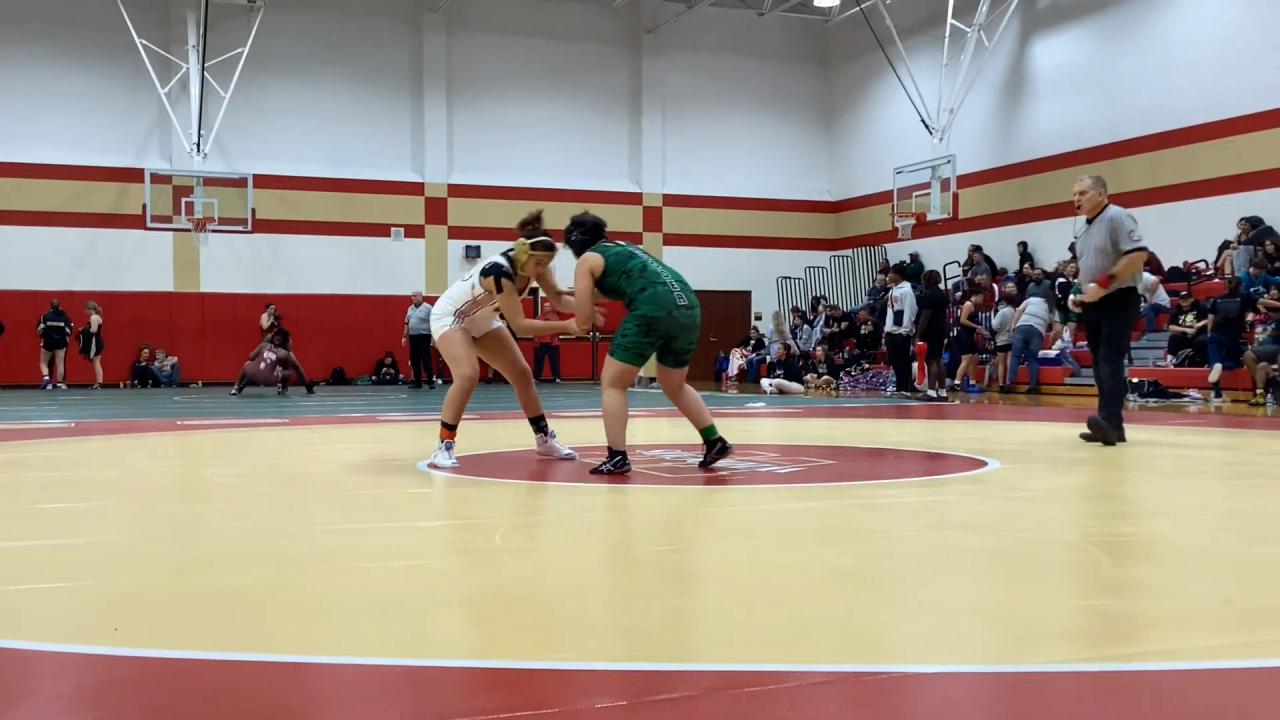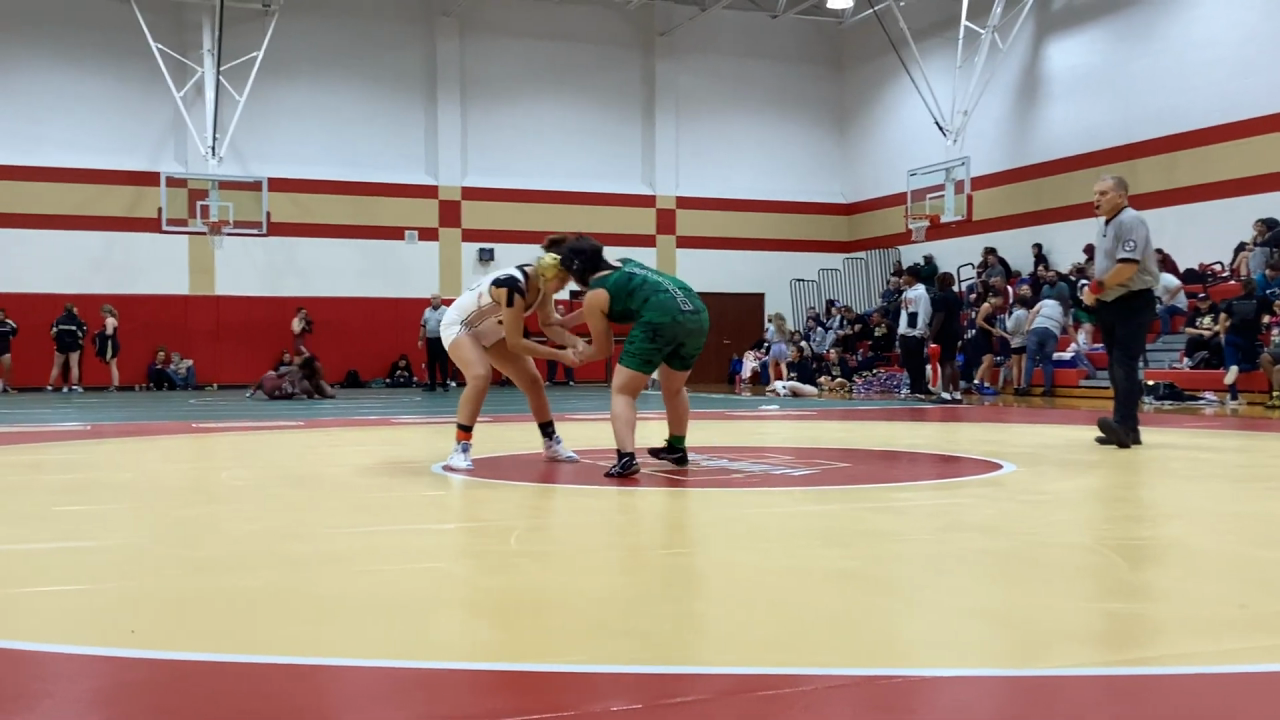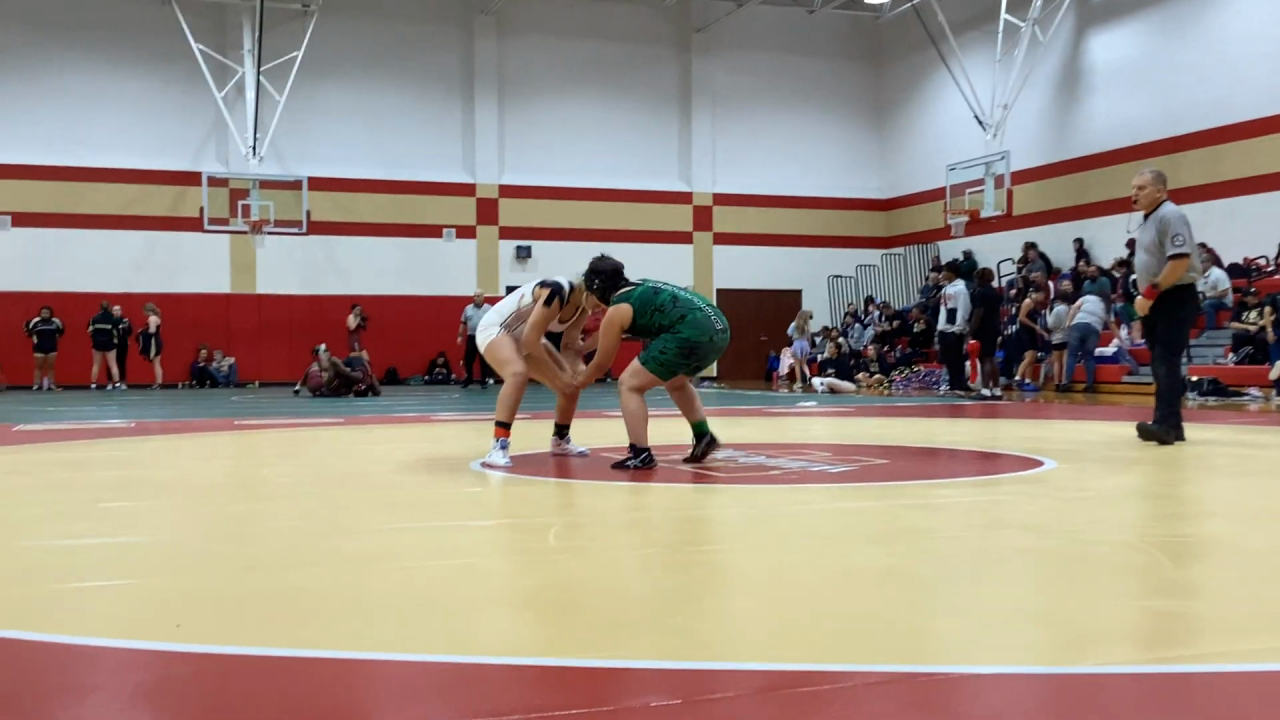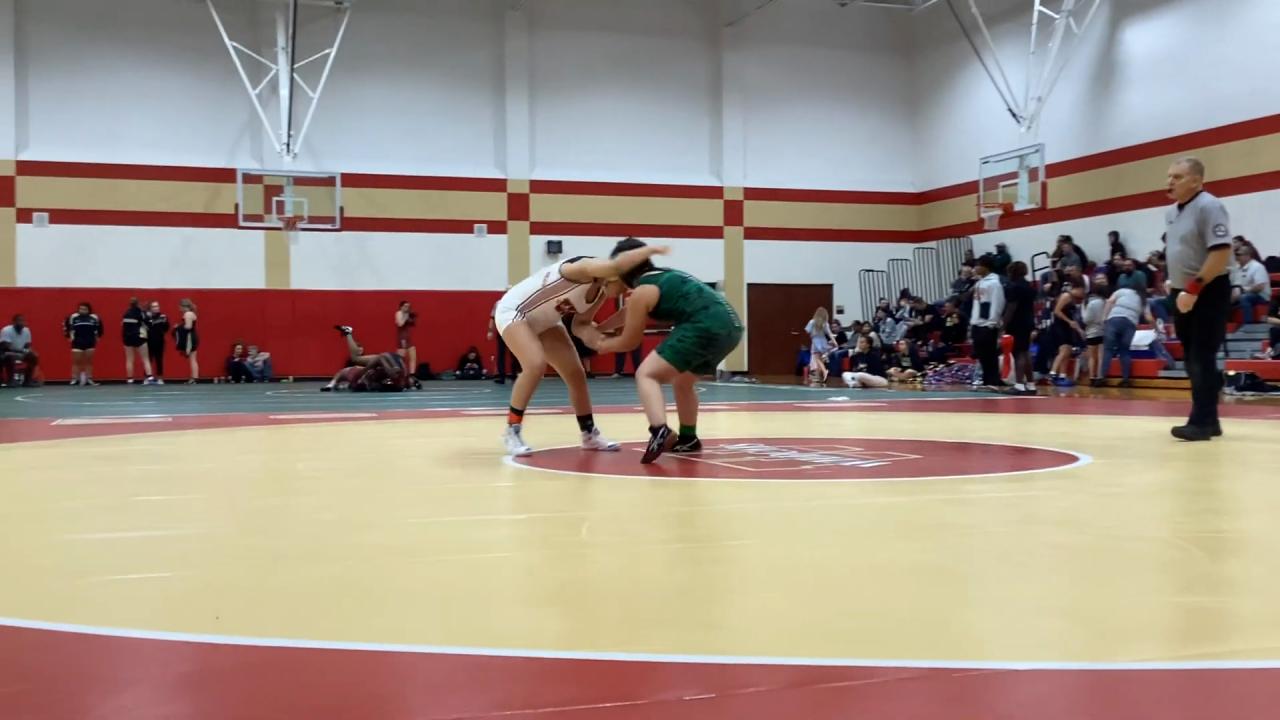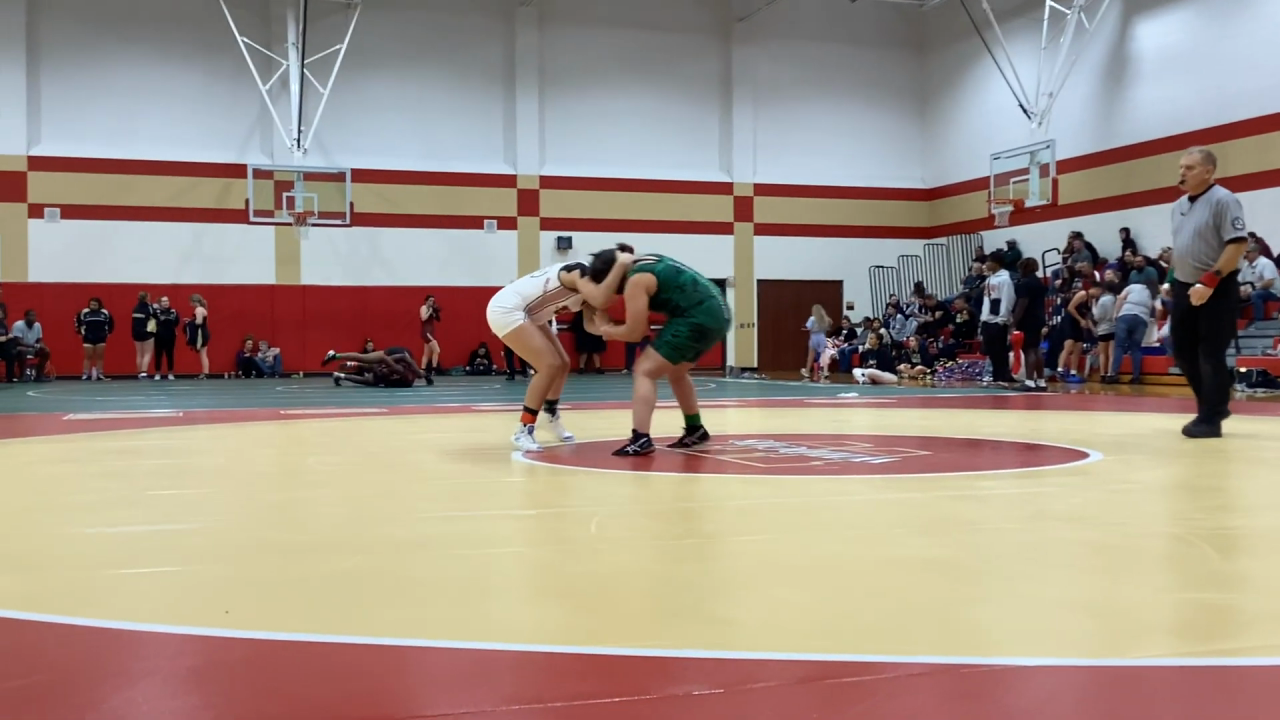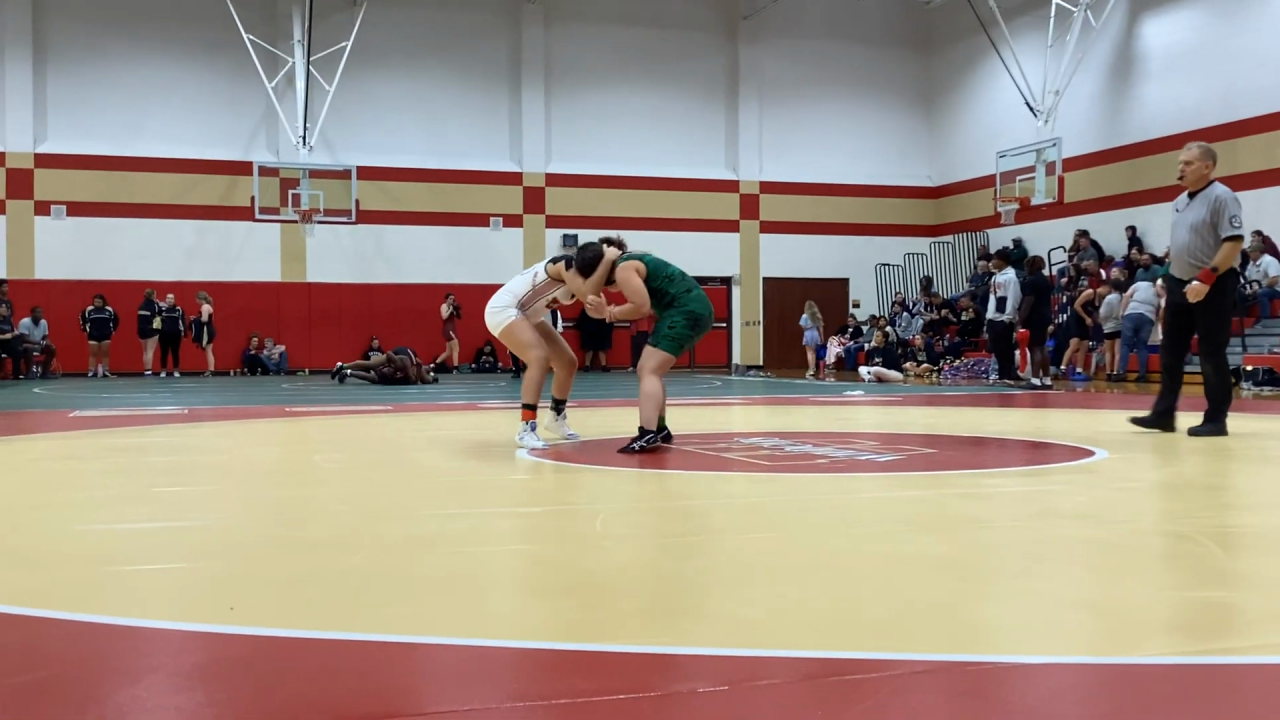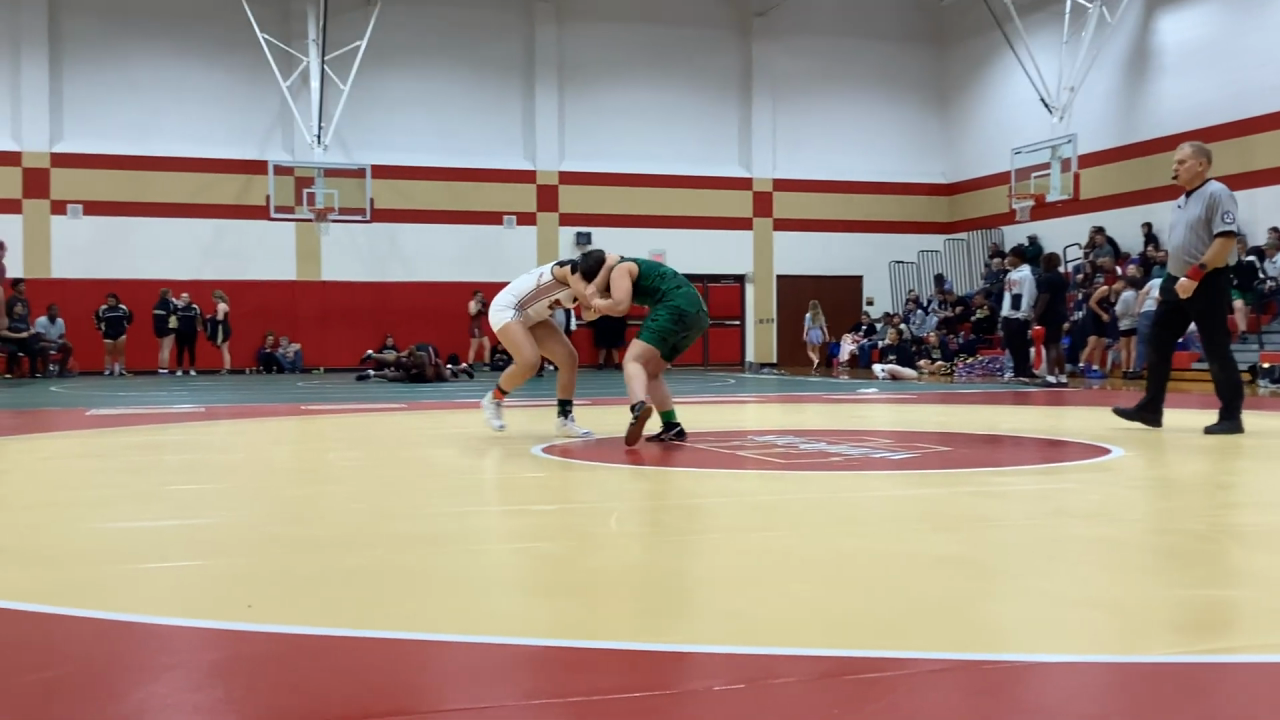
dt=0.3s
person 1, frame 1
left shoulder: (1118, 217)
right shoulder: (1083, 228)
left elbow: (1137, 254)
left wrist: (1103, 282)
right wrist: (1078, 294)
left hip: (1119, 301)
right hip: (1092, 304)
left knee: (1110, 360)
right knee: (1101, 364)
left ankle: (1108, 420)
right ankle: (1112, 425)
person 1, frame 2
left shoulder: (1130, 221)
right shoulder: (1104, 227)
left elbow: (1127, 266)
left wrist: (1094, 287)
right wrist: (1095, 293)
left hip: (1134, 303)
right hip: (1108, 304)
left knee: (1124, 364)
right knee: (1117, 367)
left ankle: (1122, 423)
right ankle: (1127, 428)
person 1, frame 3
left shoulder: (1170, 216)
right shoulder: (1145, 221)
left elbow: (1180, 261)
left wrist: (1150, 292)
right wrist: (1145, 294)
left hip: (1175, 299)
right hip: (1154, 302)
left knee: (1166, 361)
right knee: (1160, 363)
left ankle: (1164, 423)
right ankle: (1172, 425)
person 1, frame 4
left shoulder: (1208, 207)
right shoulder: (1173, 212)
left elbow: (1221, 252)
left wrist: (1194, 288)
right wrist: (1177, 287)
left hip: (1208, 293)
right hip: (1183, 294)
left knee: (1202, 358)
right knee: (1192, 359)
left ankle: (1200, 423)
right ankle: (1209, 419)
person 1, frame 5
left shoulder: (1224, 200)
right shoulder: (1178, 206)
left elbow: (1237, 246)
left wrist: (1209, 282)
right wrist: (1172, 284)
left hip: (1216, 290)
right hip: (1183, 287)
left knee: (1211, 356)
right knee: (1183, 351)
left ankle: (1210, 420)
right ankle: (1213, 407)
person 1, frame 6
left shoulder: (1222, 197)
right shoulder: (1181, 202)
left elbow: (1233, 243)
left wrist: (1206, 280)
right wrist: (1168, 282)
left hip: (1212, 287)
right hip: (1179, 284)
left knee: (1212, 355)
right knee: (1171, 352)
left ankle: (1216, 419)
right ankle: (1163, 413)
person 1, frame 7
left shoulder: (1216, 194)
right shoulder: (1182, 200)
left elbow: (1225, 239)
left wrist: (1195, 275)
right wrist: (1182, 278)
left hip: (1207, 283)
right hip: (1177, 282)
left knee: (1216, 350)
right knee: (1159, 345)
left ankle: (1231, 416)
right ankle: (1150, 408)
person 2, frame 1
left shoulder: (587, 261)
right shoulder: (626, 248)
left elbow: (583, 321)
left wrist: (575, 325)
left hip: (653, 310)
right hip: (688, 308)
left knee: (613, 383)
right knee: (674, 386)
left ankle: (617, 457)
right ankle: (714, 441)
person 2, frame 2
left shoulder: (593, 296)
right shoulder: (623, 264)
left elbow: (603, 349)
left wrist: (576, 356)
right wrist: (561, 322)
left hip: (660, 318)
right hip: (696, 314)
left knee: (623, 392)
right knee: (672, 387)
left ankle: (626, 458)
right ankle: (676, 449)
person 2, frame 3
left shoulder: (616, 311)
right shoulder: (642, 287)
left elbow: (604, 363)
left wrist: (580, 380)
left hip: (691, 334)
right hip: (717, 330)
left knee: (630, 385)
right knee: (676, 381)
left ankle: (640, 453)
right ankle: (703, 438)
person 2, frame 4
left shoulder: (642, 292)
right shoulder: (664, 277)
left elbow: (629, 342)
right elbow: (632, 314)
left wrist: (600, 344)
right wrist: (603, 329)
left hip: (707, 327)
right hip: (729, 326)
left knee: (646, 374)
right knee: (682, 382)
left ankle: (660, 432)
right ankle: (687, 438)
person 2, frame 5
left shoulder: (636, 281)
right shoulder: (648, 260)
left elbow: (635, 331)
left wrist: (607, 330)
left hip: (698, 320)
right hip: (716, 314)
left knee: (644, 371)
right knee: (674, 370)
left ankle: (641, 440)
right ankle: (695, 429)
person 2, frame 6
left shoulder: (624, 268)
right shoulder: (631, 258)
left elbow: (642, 306)
left wrist: (608, 312)
left hip: (686, 311)
right hip: (695, 308)
left knee: (649, 371)
right knee: (649, 369)
left ankle: (647, 435)
right ankle: (659, 428)
person 2, frame 7
left shoulder: (619, 270)
right shoulder: (630, 266)
left elbow: (620, 306)
left wrist: (597, 303)
left hip: (677, 308)
right hip: (696, 313)
left knee: (632, 361)
right knee: (649, 371)
left ankle: (639, 408)
right ankle: (672, 427)
person 3, frame 1
left shoulder: (534, 265)
right shoulder: (499, 271)
left elbow: (557, 296)
right elbow: (519, 324)
left wrist: (585, 310)
right wrist: (565, 326)
left hip: (482, 321)
right hip: (449, 318)
left knee: (521, 374)
right knee: (467, 375)
left ankle: (546, 440)
right ankle: (444, 447)
person 3, frame 2
left shoulder: (543, 285)
right shoulder: (512, 285)
left elbow: (549, 324)
right elbow: (515, 342)
left wrist: (576, 342)
right wrist: (560, 355)
left hip: (490, 331)
right hip: (458, 326)
left knee: (532, 379)
right knee: (480, 376)
left ankle: (552, 444)
right ankle: (460, 450)
person 3, frame 3
left shoulder: (584, 310)
right shoulder: (556, 290)
left elbow: (569, 347)
right elbow: (530, 338)
right wrist: (557, 375)
left hip: (528, 337)
right hip: (495, 329)
left knee: (572, 385)
right knee: (518, 376)
left ankle: (560, 440)
right ankle: (498, 447)
person 3, frame 4
left shoulder: (601, 292)
right shoulder: (587, 269)
left elbow: (581, 325)
right elbow: (614, 266)
right wrist: (650, 250)
left hip: (544, 321)
right hip: (513, 311)
left knee: (575, 373)
right knee: (536, 365)
left ankle: (589, 434)
right ankle: (512, 432)
person 3, frame 5
left shoulder: (592, 284)
right shoulder: (581, 273)
left elbow: (593, 325)
right elbow: (601, 301)
right wrist: (622, 264)
left hip: (525, 314)
right hip: (506, 310)
left knee: (562, 365)
right knee: (551, 366)
left ankle: (550, 417)
right ankle: (524, 431)
person 3, frame 6
left shoulder: (580, 277)
right shoulder: (568, 264)
right elbow: (588, 293)
right wrist: (608, 259)
left hip: (526, 315)
right hip: (503, 309)
left knee: (568, 362)
right knee: (540, 358)
left ankle: (557, 419)
right ankle: (527, 429)
person 3, frame 7
left shoulder: (581, 284)
right shoulder: (573, 269)
left hip: (532, 316)
right hip: (506, 309)
left knee: (569, 358)
right knee: (530, 361)
left ankle: (565, 420)
right ankle: (494, 399)
